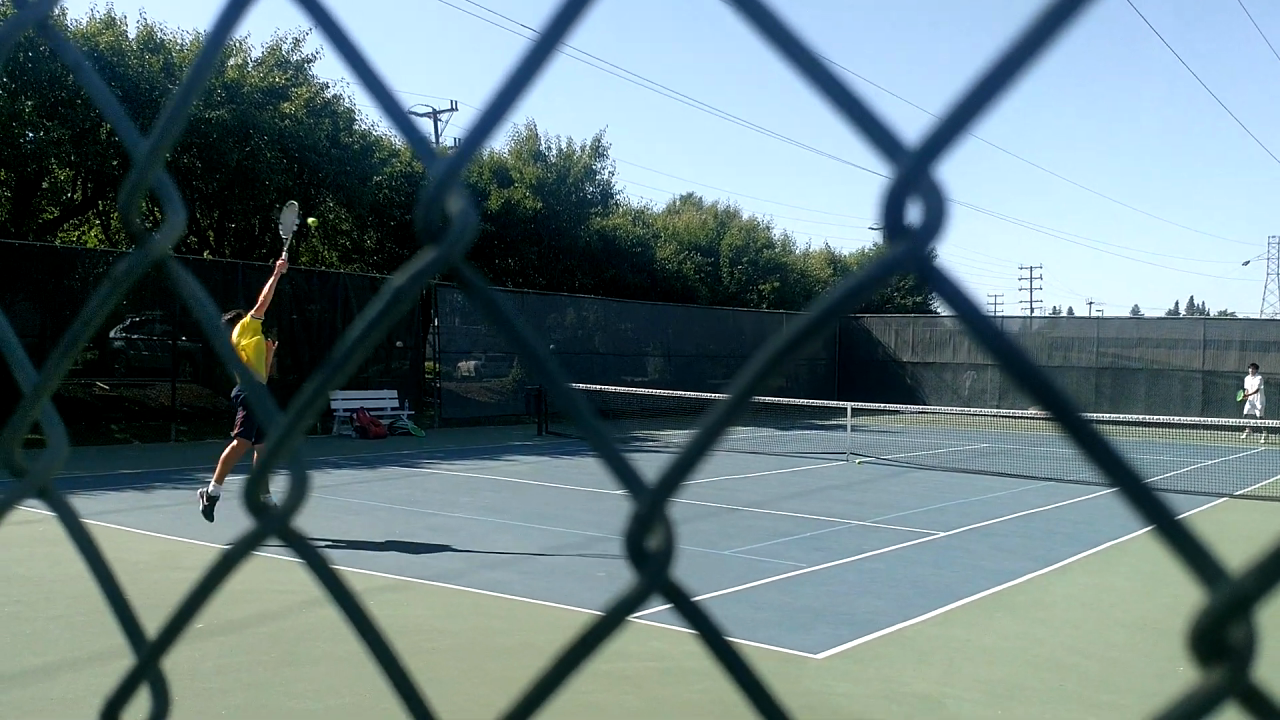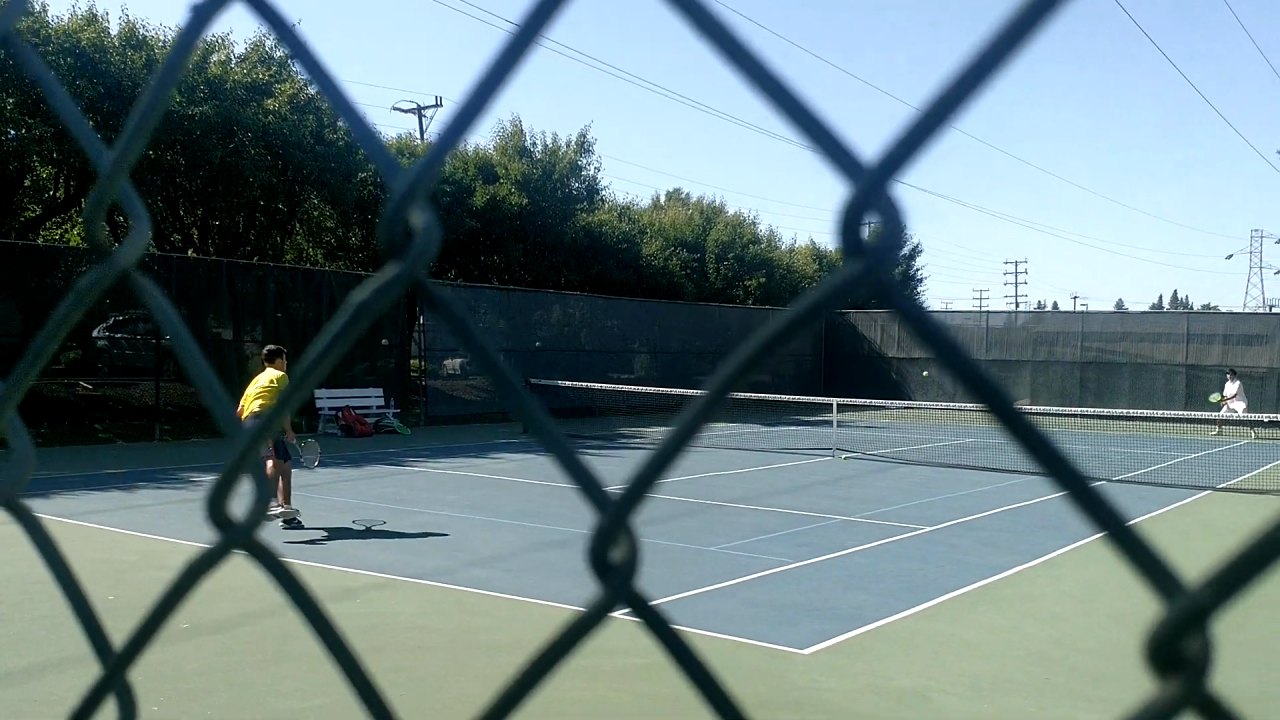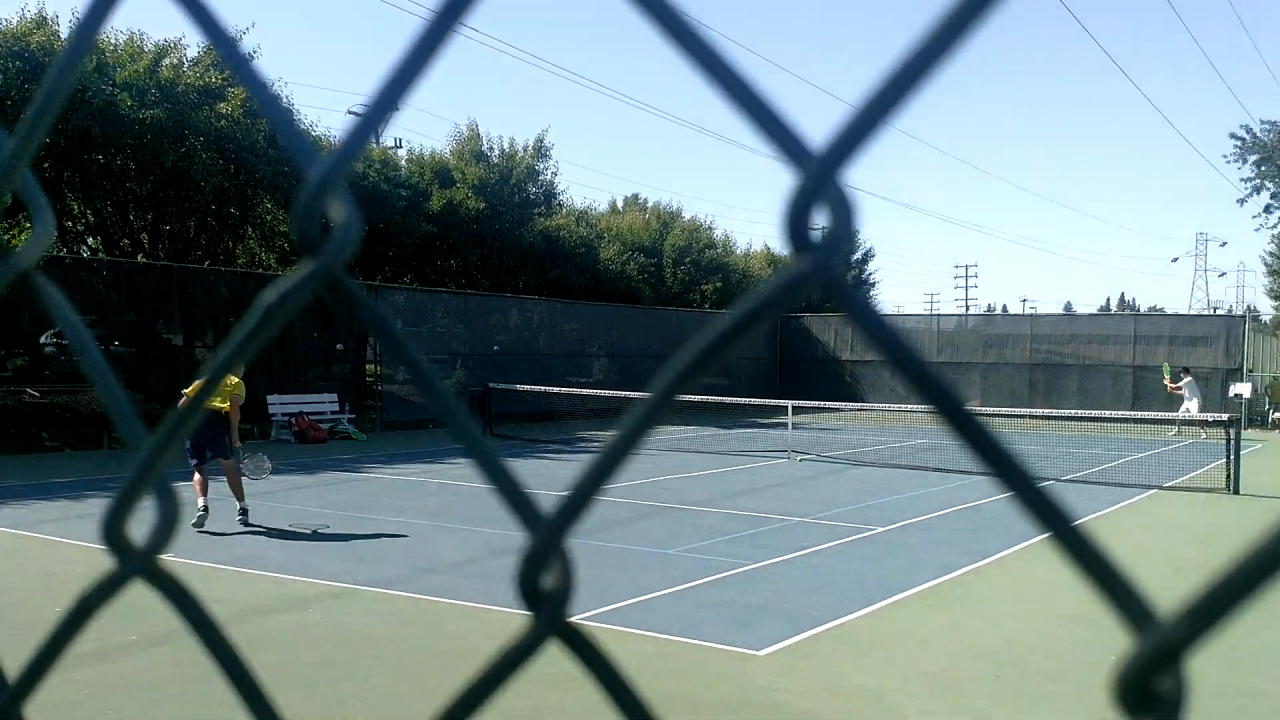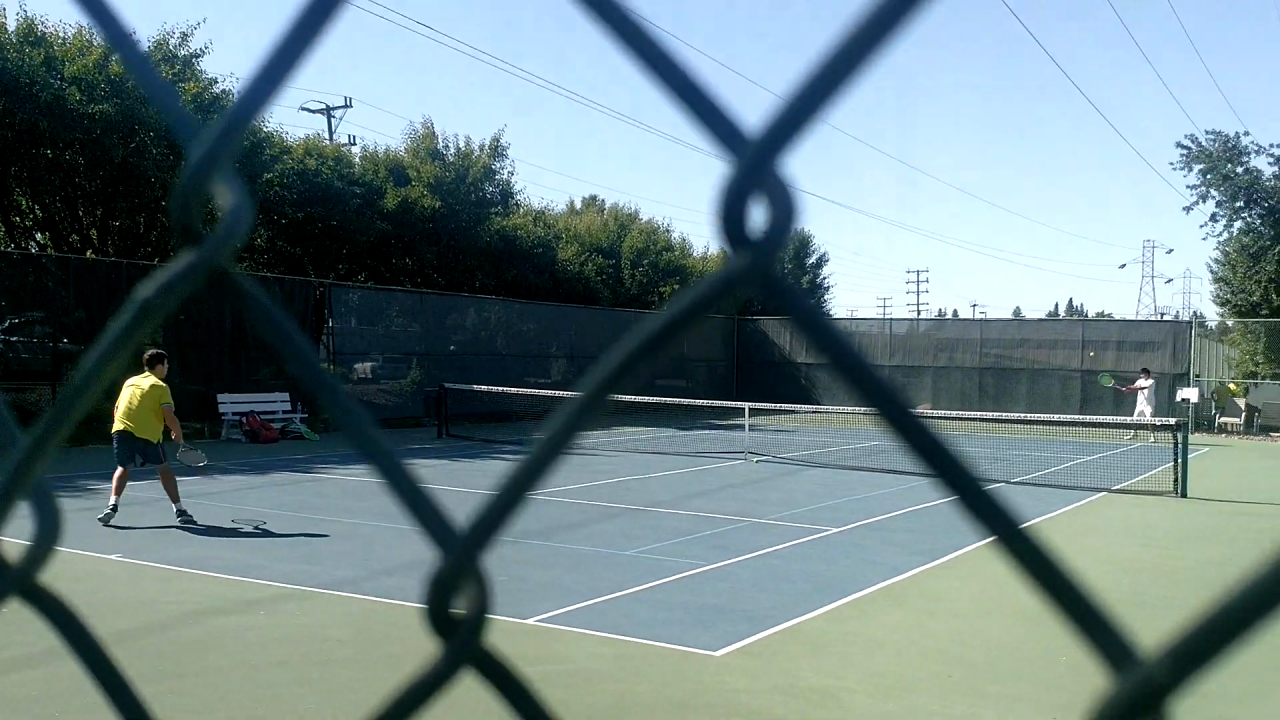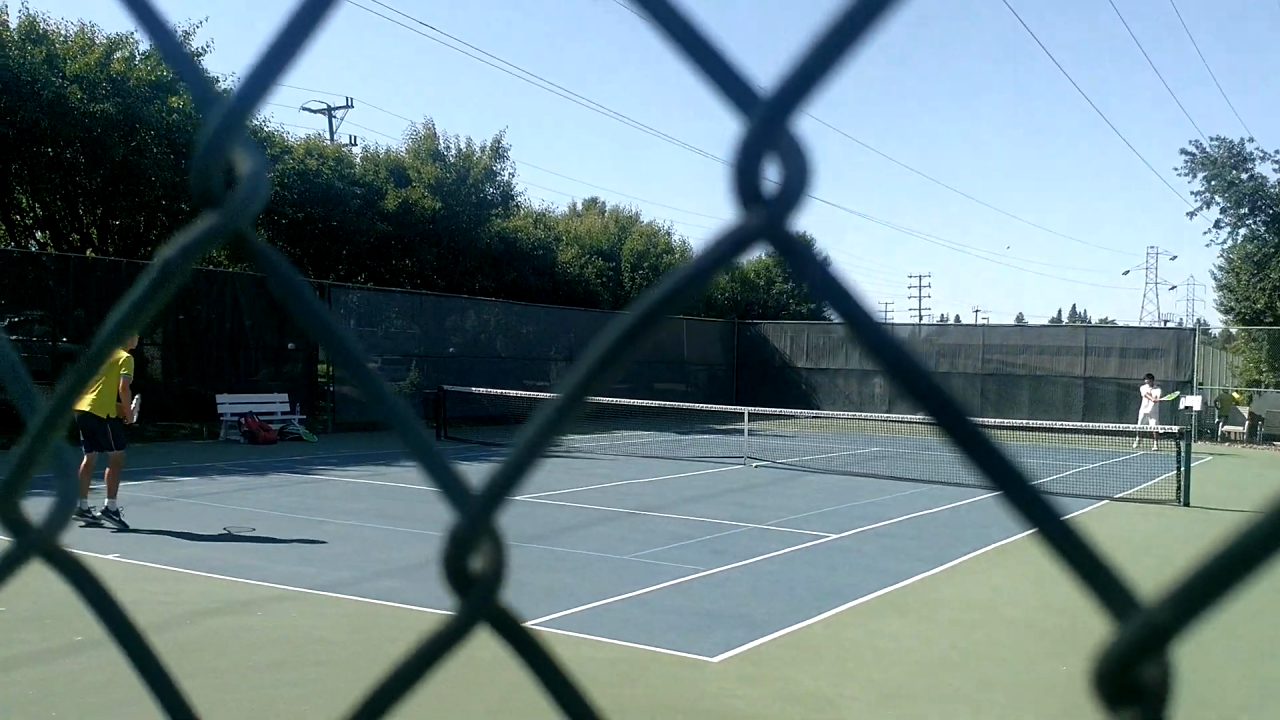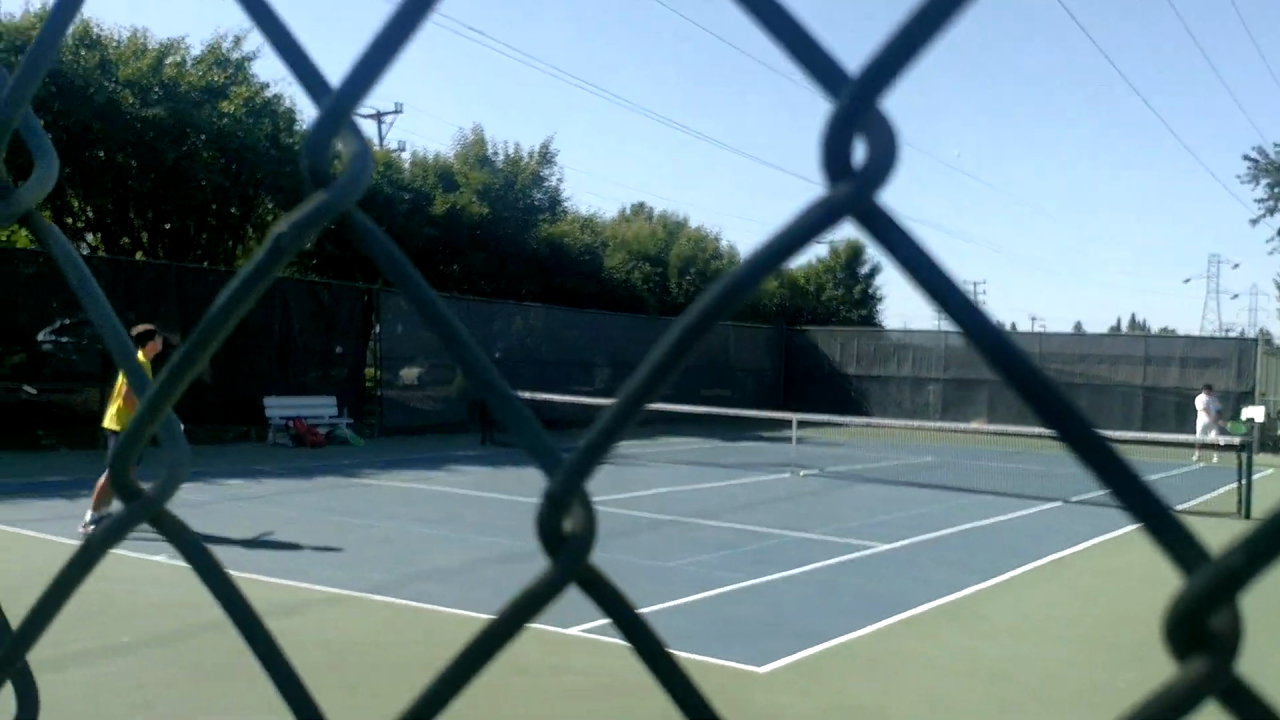
dt=0.3s
person 1, frame 1
left shoulder: (250, 338)
right shoulder: (245, 327)
right elbow: (263, 301)
left wrist: (269, 355)
right wrist: (276, 274)
left knee: (263, 448)
right knee: (243, 443)
left ankle: (263, 497)
right ankle: (213, 491)
person 1, frame 2
left shoulder: (258, 379)
right shoulder: (280, 376)
left elbow: (239, 412)
right wrist: (289, 430)
left hip: (250, 422)
right hip: (260, 421)
left knee: (285, 467)
right knee: (275, 462)
left ankle: (286, 513)
right ankle: (272, 504)
person 1, frame 3
left shoulder: (203, 381)
right shoulder: (237, 383)
left elbow: (182, 404)
right elbow: (235, 407)
right wrist: (235, 435)
right hip: (218, 420)
left knee: (199, 470)
right knee: (230, 466)
left ankle: (202, 507)
right ankle: (242, 510)
person 1, frame 4
left shoulder: (129, 382)
right shoulder: (160, 387)
left elbow: (116, 410)
right elbow: (170, 417)
right wrist: (178, 435)
left hip: (121, 432)
right hip: (147, 435)
left knee: (123, 468)
right knee: (164, 469)
left ankle: (112, 505)
right ankle: (180, 510)
person 1, frame 5
right shoulder: (126, 358)
right elbow: (124, 388)
left wrist: (113, 404)
right wrist: (127, 411)
left hip: (82, 410)
right hip: (100, 412)
left knee: (90, 457)
right knee: (117, 457)
left ankle: (82, 506)
right ankle: (111, 507)
person 1, frame 6
left shoulder: (136, 362)
right shoulder: (141, 364)
right elbow: (128, 395)
left hip: (116, 423)
right hip: (122, 425)
left ankle: (99, 514)
right ankle: (92, 518)
